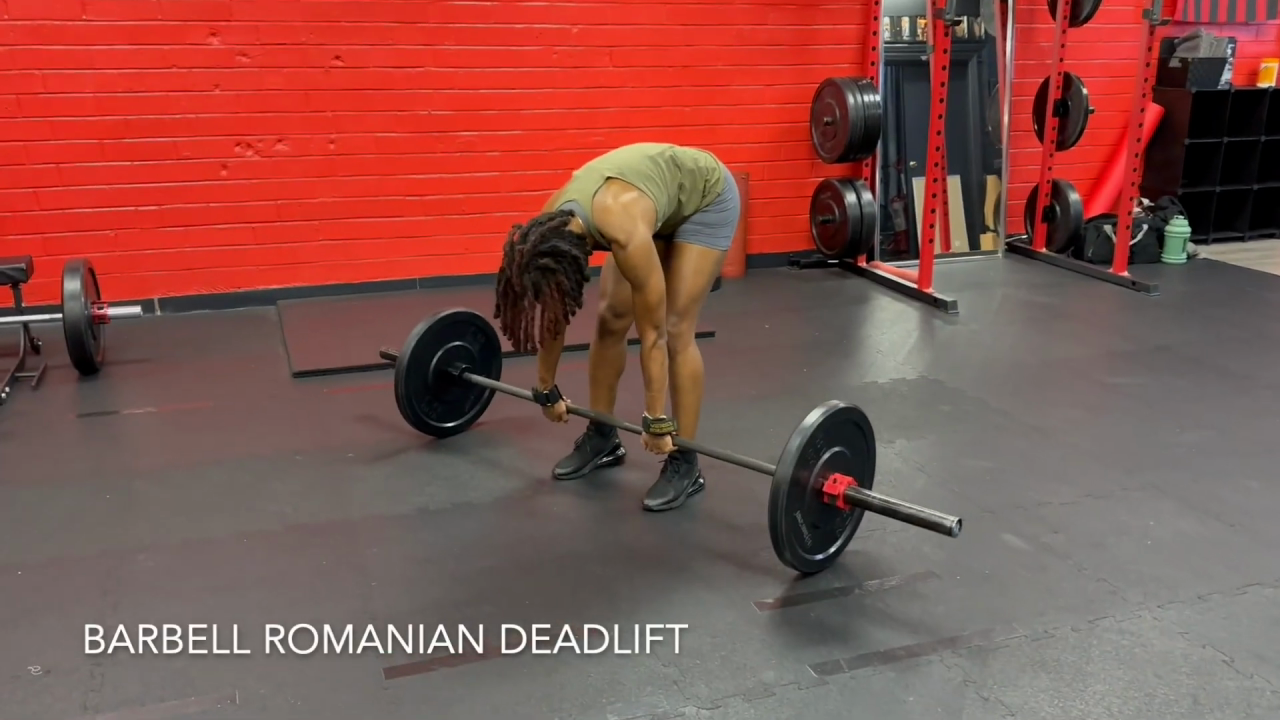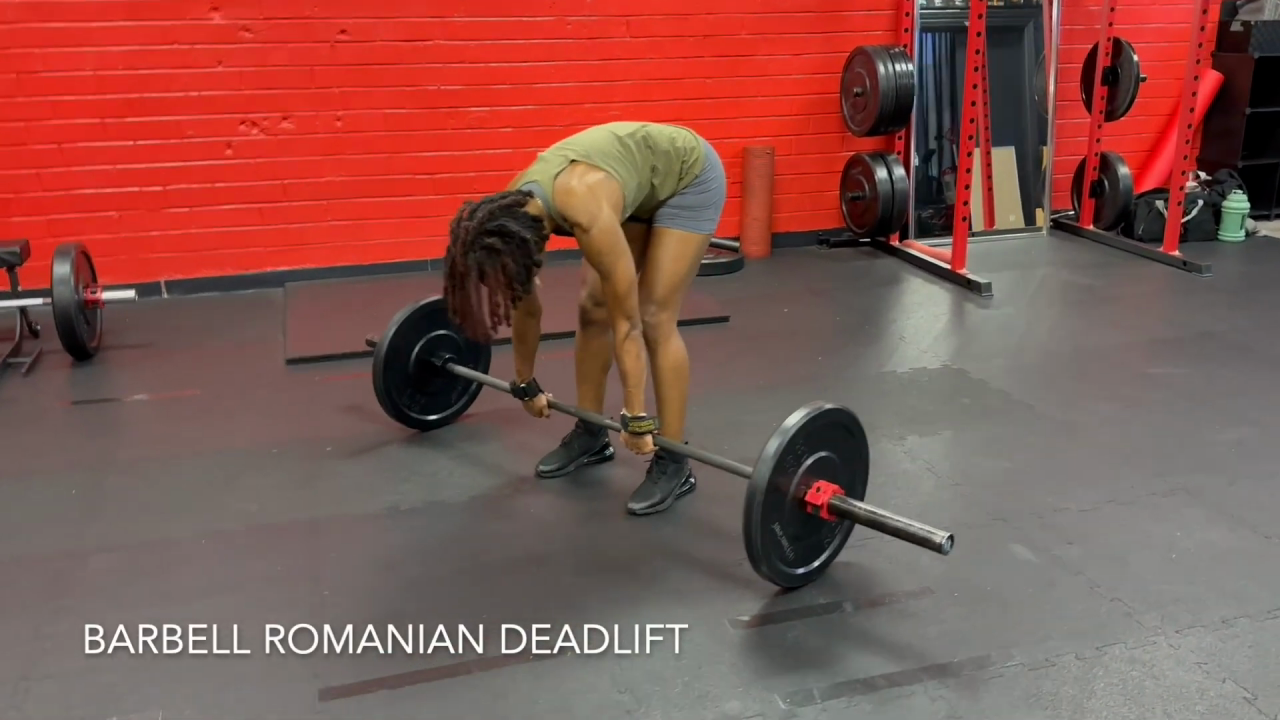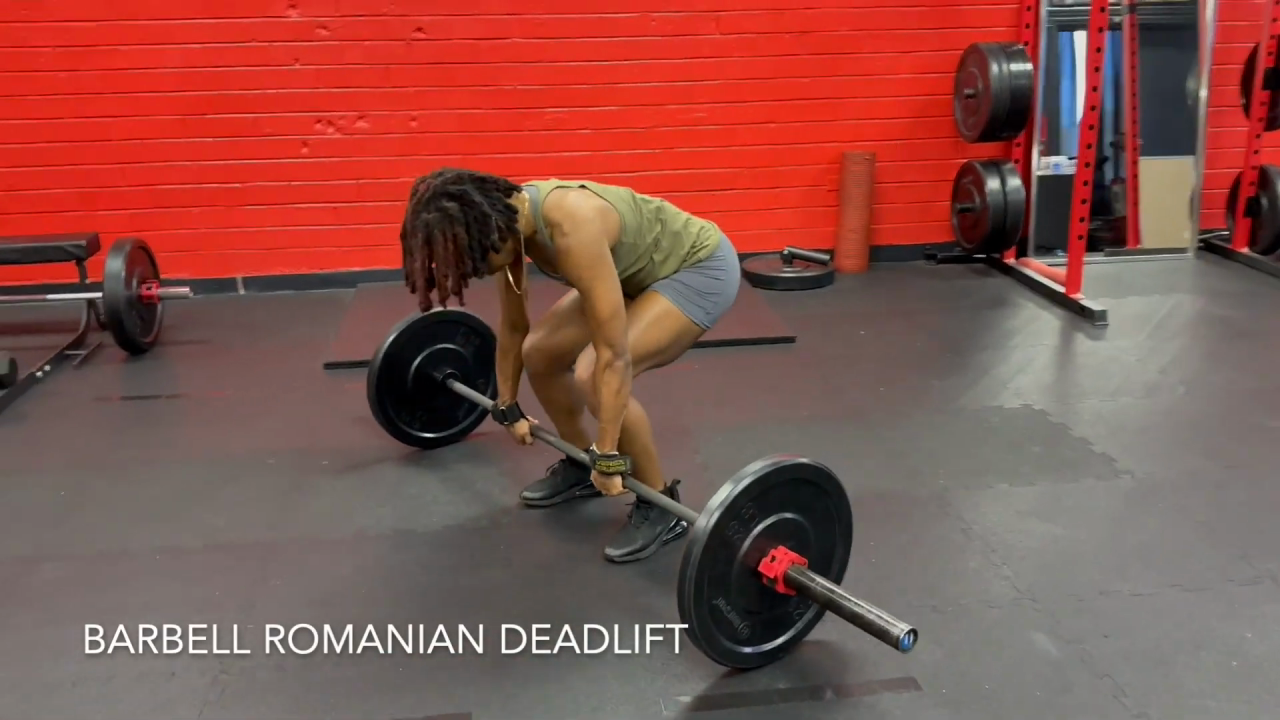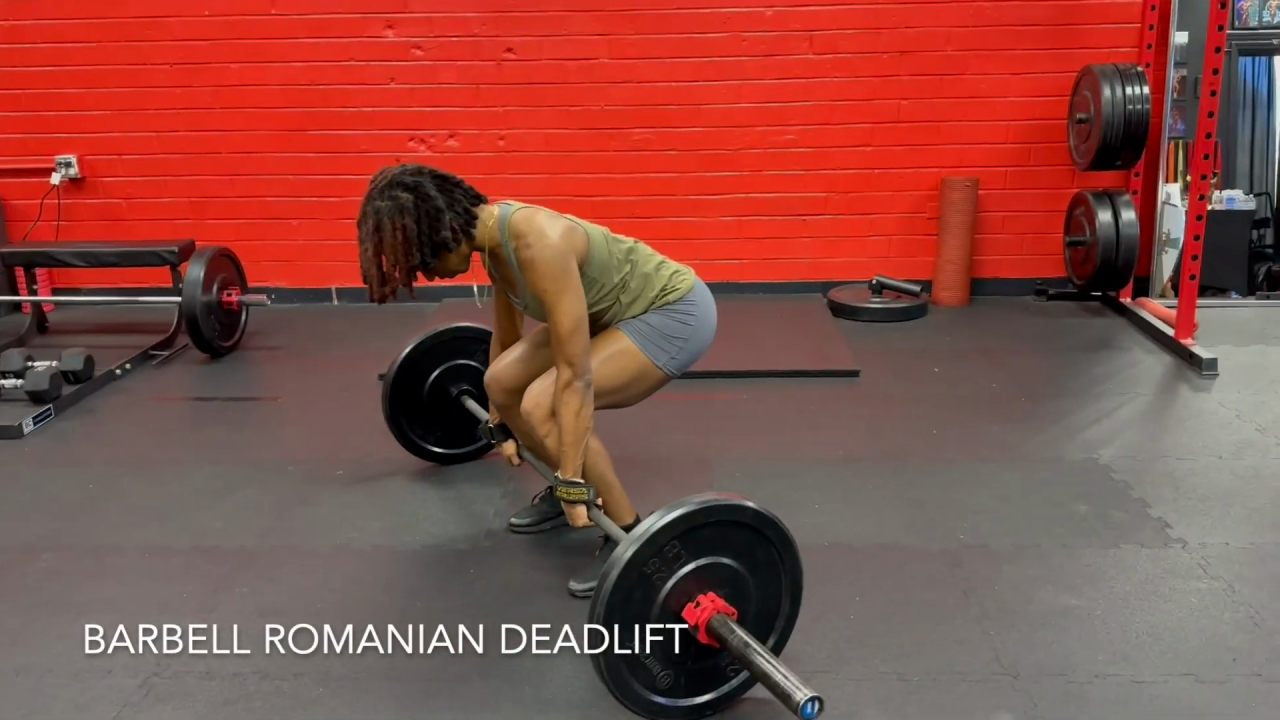
dt=1s
person 1, frame 1
left shoulder: (623, 228)
right shoulder: (551, 228)
left elbow: (652, 332)
right elbow: (551, 315)
left wrist: (657, 421)
right wrist: (546, 390)
left hip: (707, 198)
right hip: (661, 197)
left knee: (674, 328)
right knee: (610, 318)
left ankle: (685, 464)
right ankle: (601, 438)
person 1, frame 2
left shoulder: (585, 210)
right shoulder: (514, 211)
left elbow: (627, 322)
right elbow: (526, 306)
left wrist: (636, 419)
right wrist: (525, 384)
left hip: (690, 177)
right hip: (643, 185)
left knee: (653, 316)
right knee: (593, 308)
left ankle: (674, 463)
right ankle: (590, 435)
person 1, frame 3
left shoulder: (572, 228)
right shoulder: (509, 217)
left elbow: (614, 354)
right elbow: (512, 325)
left wrist: (608, 457)
right wrist: (507, 407)
left hip: (702, 268)
right hip: (640, 270)
left knee: (592, 375)
right knee: (538, 352)
left ankle: (660, 504)
right ankle: (580, 465)
person 1, frame 4
left shoulder: (536, 244)
right shoulder: (493, 235)
left elbow: (576, 374)
right elbow: (506, 335)
left wrist: (573, 483)
right wrist: (500, 425)
left hip: (677, 311)
right hip: (618, 309)
left knee: (542, 405)
right knee: (502, 382)
